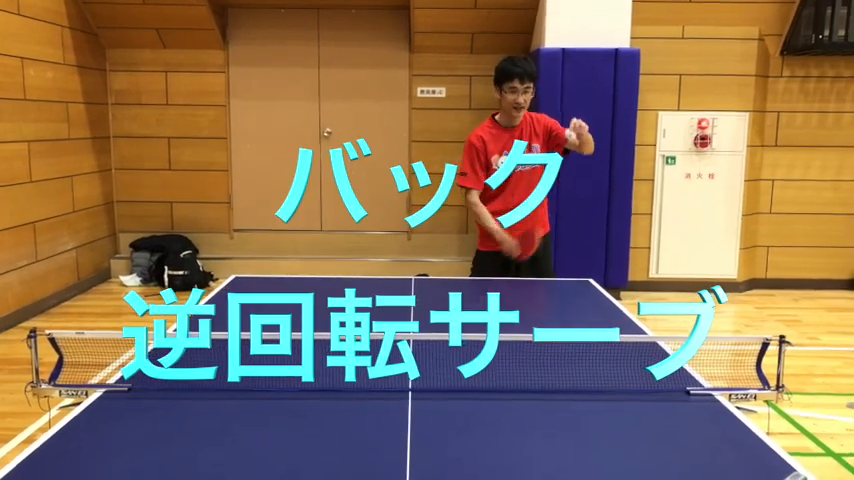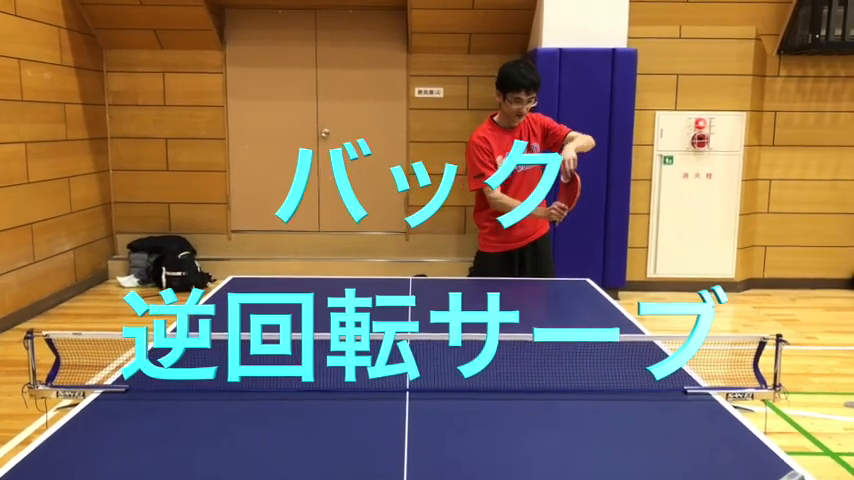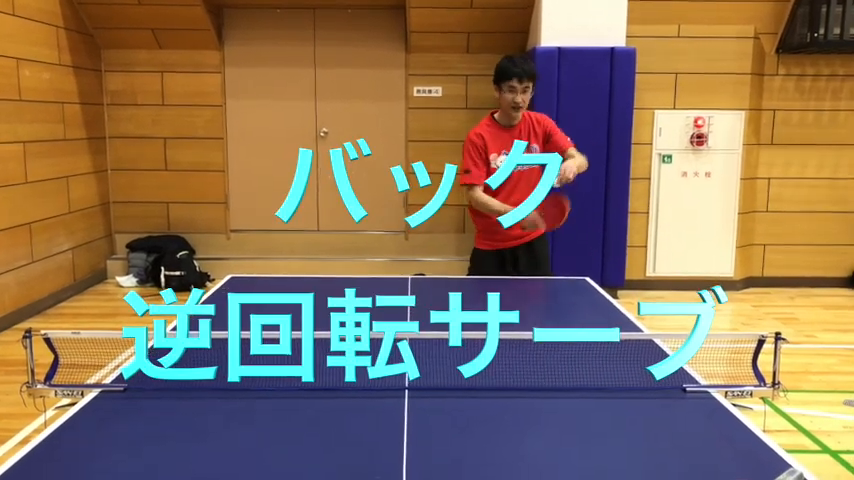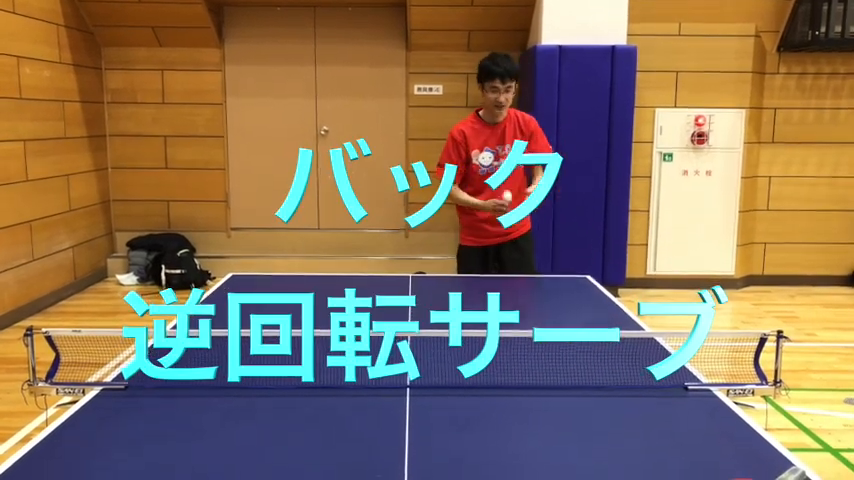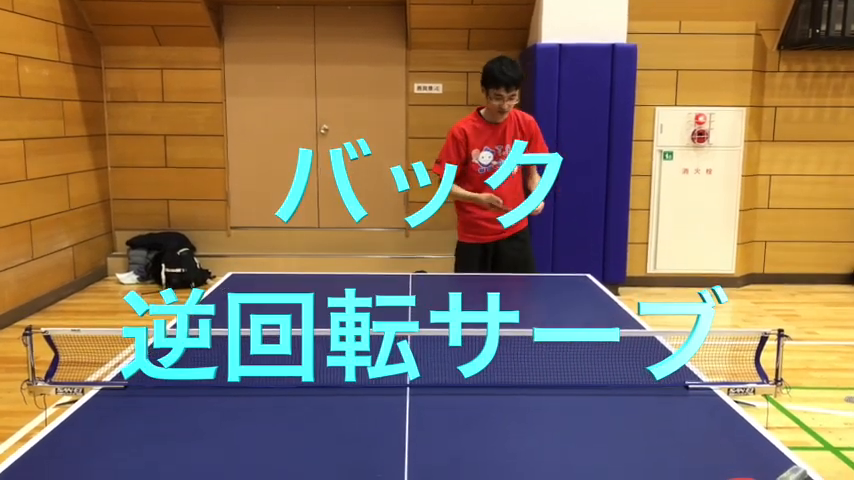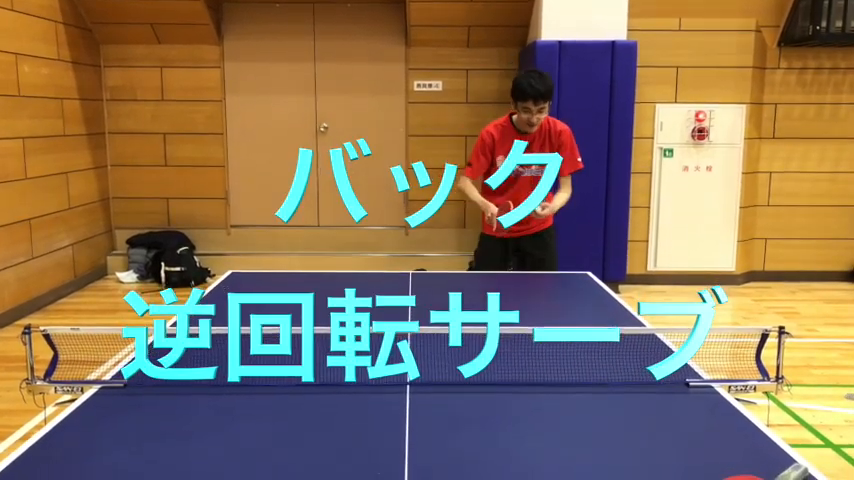
dt=0.4s
person 1, frame 1
left shoulder: (542, 125)
right shoulder: (480, 139)
left elbow: (586, 149)
right elbow: (472, 198)
left wrist: (582, 134)
right wrist: (501, 236)
left hip: (536, 236)
right hip: (495, 241)
person 1, frame 2
left shoulder: (538, 124)
right shoulder: (481, 140)
left elbow: (589, 142)
right elbow: (494, 198)
left wrist: (572, 147)
right wrist: (542, 212)
left hip: (536, 237)
right hip: (496, 243)
person 1, frame 3
left shoulder: (540, 125)
right shoulder: (478, 137)
left elbow: (581, 161)
right elbow: (474, 195)
left wrist: (572, 164)
left hip: (533, 237)
right hip: (491, 241)
person 1, frame 4
left shoulder: (527, 125)
right shoulder: (462, 133)
left elbow: (540, 172)
right elbow: (450, 188)
left wrist: (536, 188)
right wrist: (484, 206)
left hip: (518, 234)
right hip: (475, 237)
person 1, frame 5
left shoulder: (527, 125)
right shoulder: (463, 131)
left elbow: (532, 172)
right wrist: (478, 198)
left hip: (515, 231)
right hip: (473, 234)
person 1, frame 6
left shoulder: (560, 133)
right shoulder: (492, 134)
left elbow: (565, 187)
right elbow: (465, 181)
left wrist: (553, 206)
right wrist: (486, 205)
left hip: (539, 230)
right hip: (497, 230)
